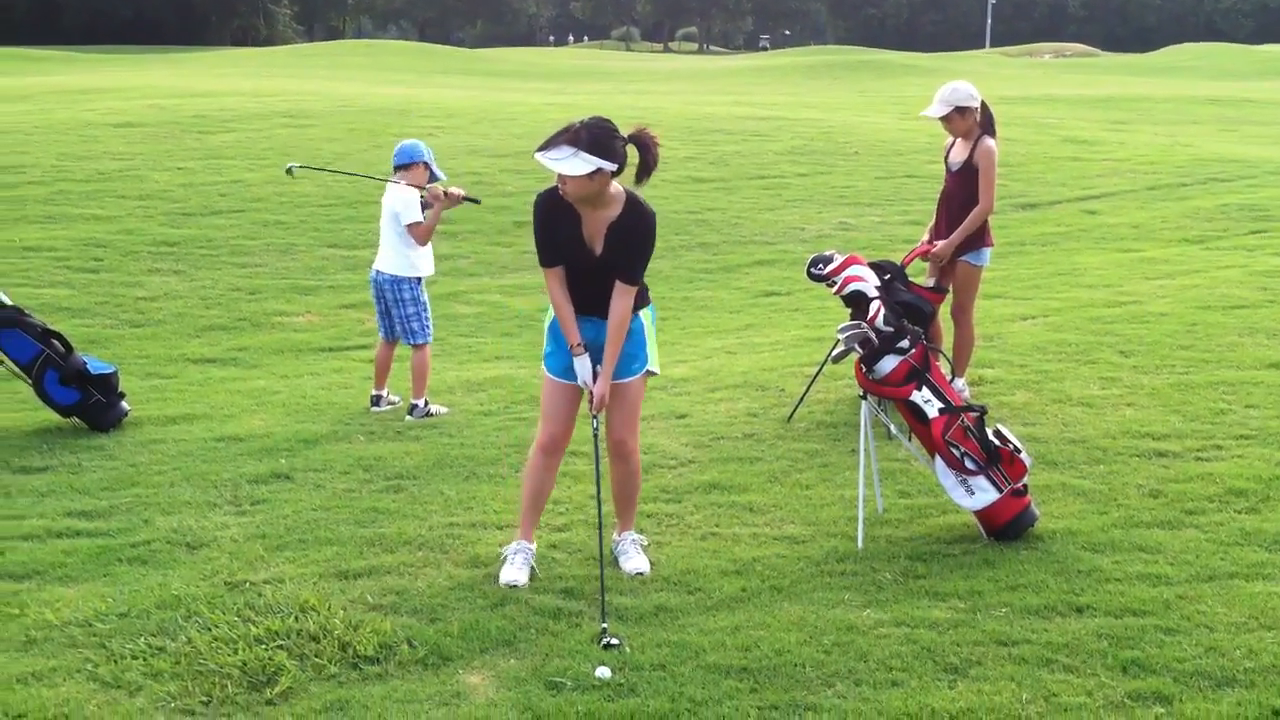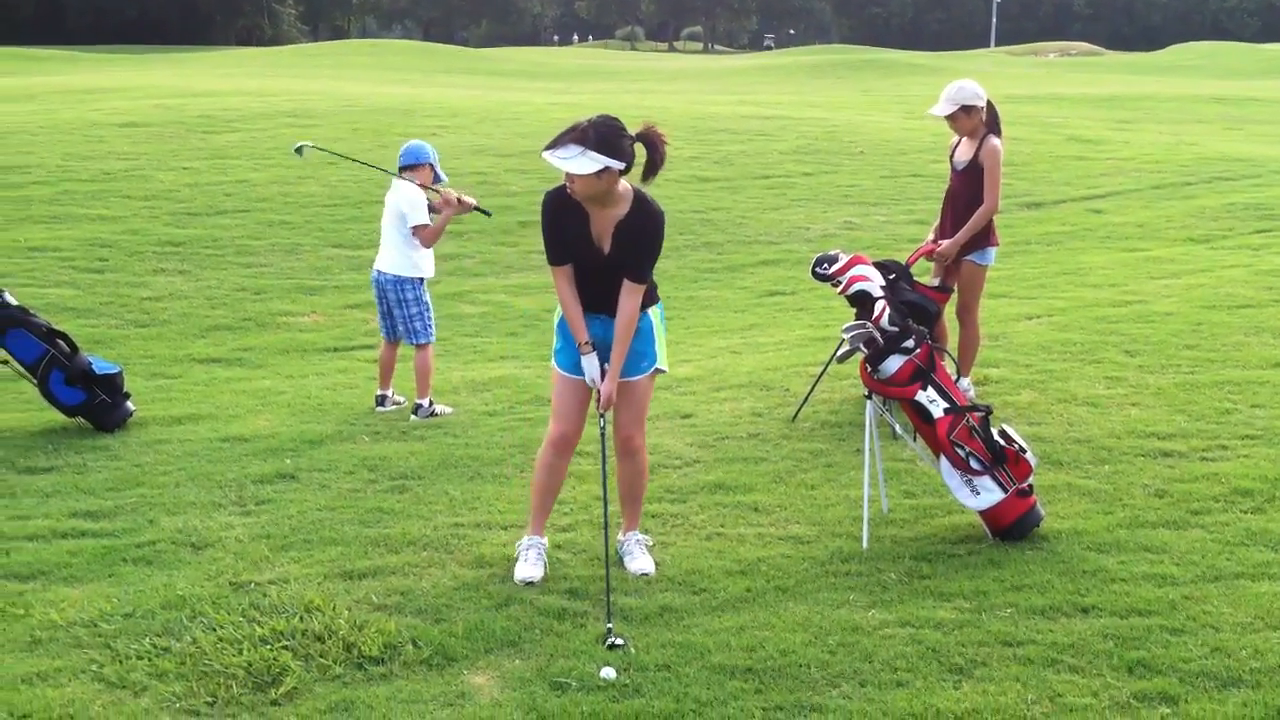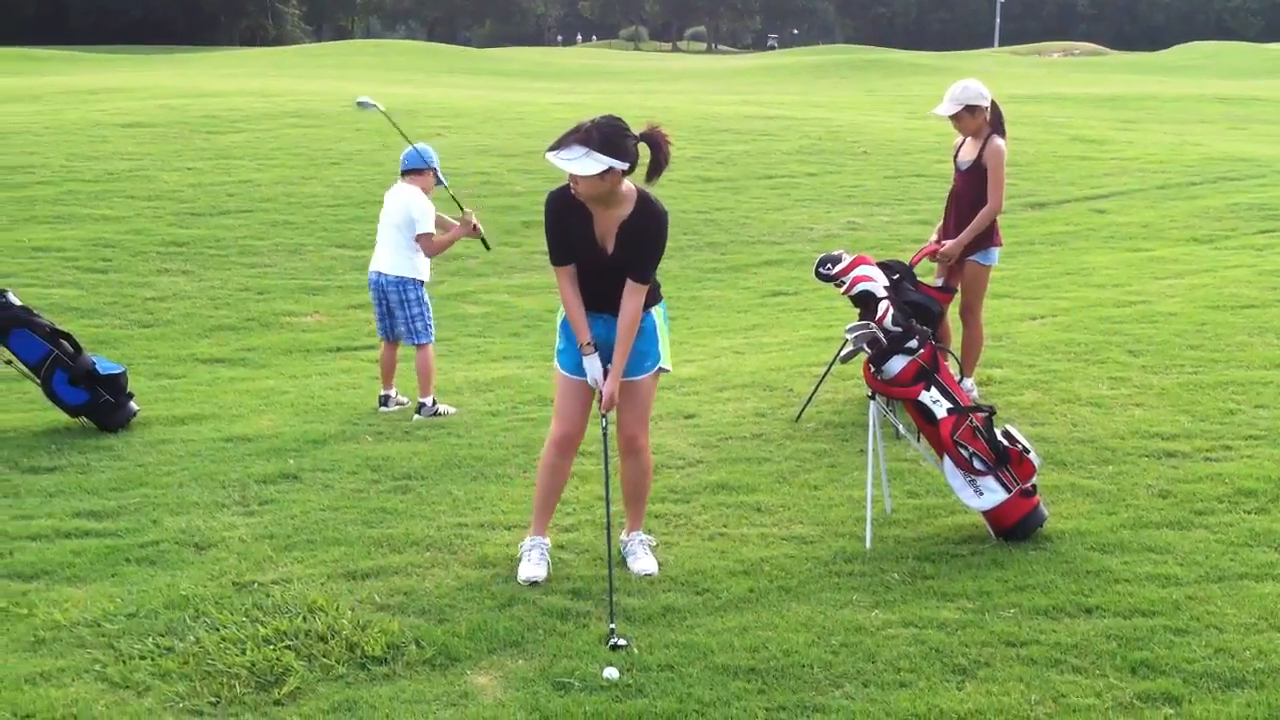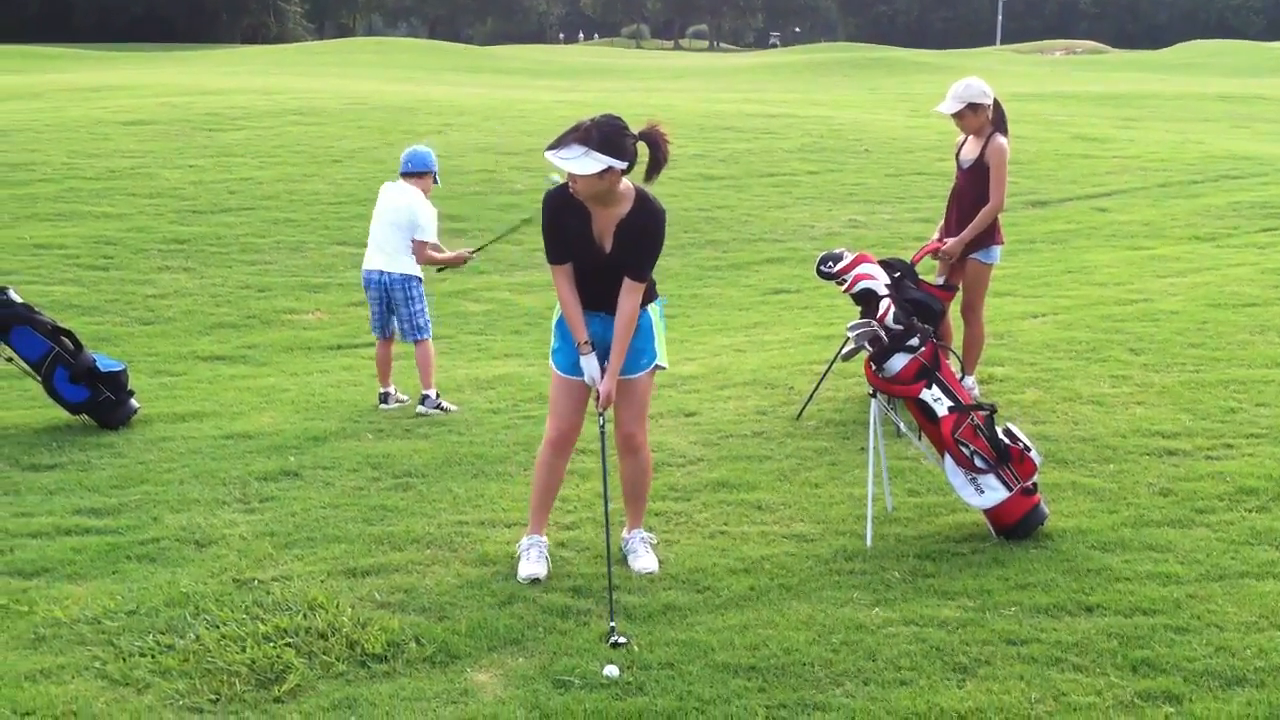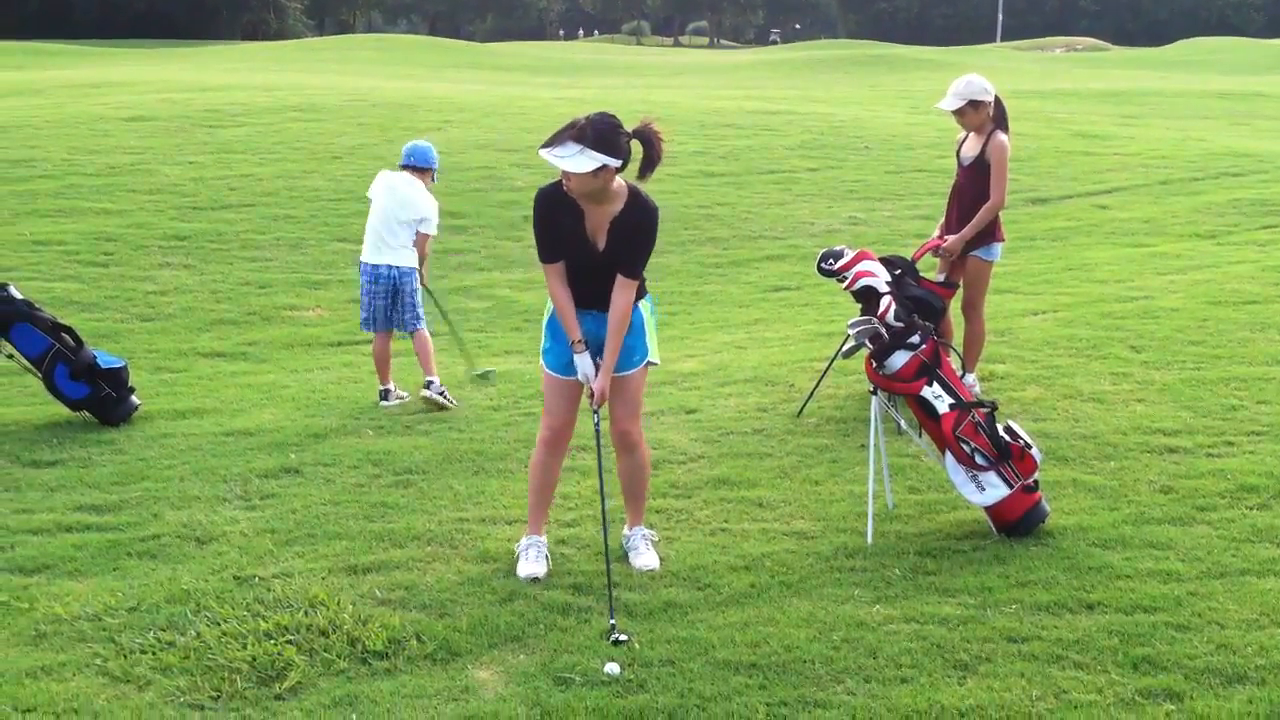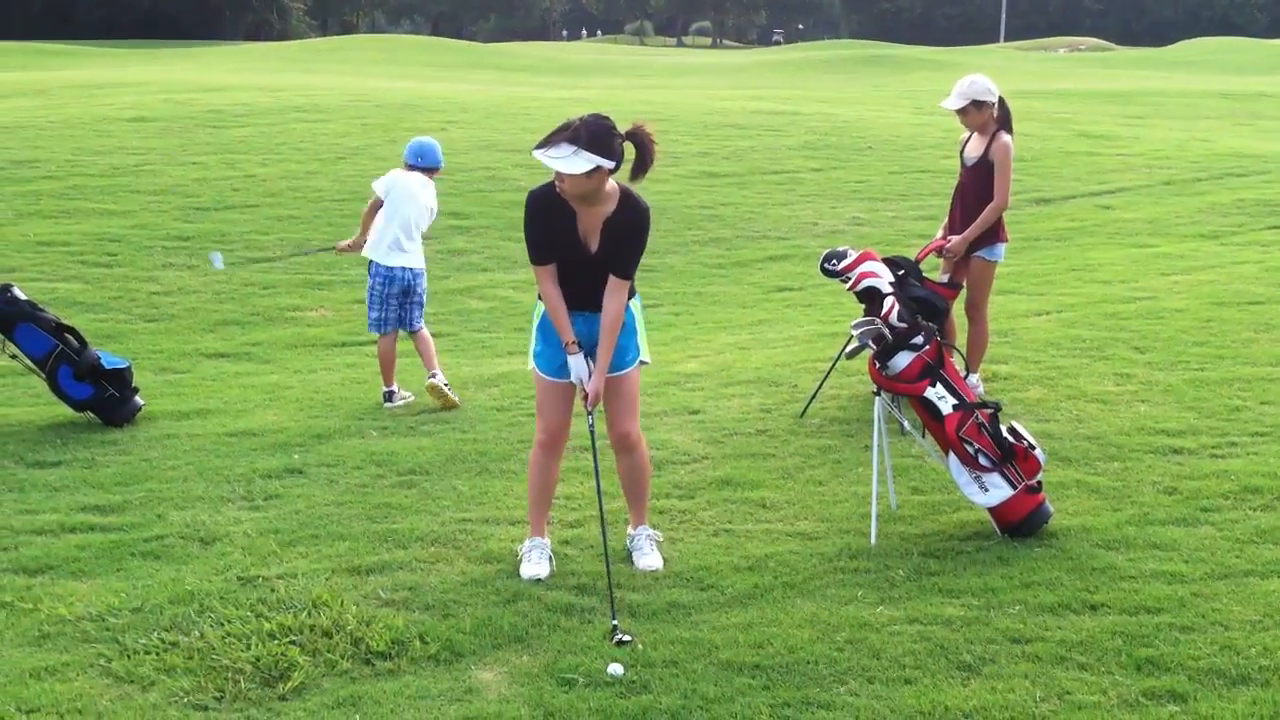
dt=0.1s
person 1, frame 1
left shoulder: (639, 217)
right shoulder: (549, 206)
left elbow: (623, 296)
right elbow: (556, 282)
left wrist: (606, 374)
right wrist: (578, 352)
left hip: (625, 328)
right hip: (569, 324)
left knee: (623, 442)
right knee: (550, 438)
left ankle: (626, 536)
right ankle: (522, 545)
person 1, frame 2
left shoulder: (647, 216)
right shoulder: (557, 204)
left elbow: (631, 296)
right elbow: (564, 280)
left wrist: (614, 373)
right wrist: (585, 349)
left hip: (634, 326)
right hip: (577, 323)
left knee: (629, 439)
right knee: (560, 436)
left ankle: (631, 536)
right ankle: (533, 539)
person 1, frame 3
left shoulder: (650, 216)
right shoulder: (560, 204)
left elbow: (633, 296)
right elbow: (566, 280)
left wrist: (616, 374)
right wrist: (588, 350)
left hip: (637, 326)
right hip: (581, 322)
left knee: (633, 439)
right knee: (563, 436)
left ankle: (634, 536)
right ankle: (536, 539)
person 1, frame 4
left shoulder: (648, 214)
right shoulder: (558, 203)
left elbow: (631, 293)
right elbow: (563, 280)
left wrist: (613, 372)
right wrist: (585, 349)
left hip: (633, 323)
right hip: (576, 322)
left knee: (632, 435)
right knee: (560, 434)
left ankle: (636, 533)
right ankle: (534, 538)
person 1, frame 5
left shoulder: (641, 211)
right shoulder: (550, 201)
left elbow: (623, 290)
right elbow: (555, 278)
left wrist: (607, 370)
right wrist: (579, 348)
left hip: (625, 321)
right hip: (568, 320)
left knee: (627, 433)
right knee: (553, 433)
left ankle: (636, 531)
right ankle: (533, 538)
person 1, frame 6
left shoulder: (633, 213)
right shoulder: (542, 203)
left elbow: (615, 291)
right elbow: (546, 280)
left wrist: (602, 369)
right wrist: (571, 349)
left hip: (615, 322)
right hip: (558, 322)
left knee: (626, 434)
right knee: (550, 435)
left ankle: (641, 531)
right ankle: (536, 540)
person 2, frame 1
left shoulder: (985, 148)
right shoulder: (951, 144)
left elbow: (986, 205)
left wrist: (952, 241)
right wrist: (930, 231)
left hip: (970, 242)
right hip: (944, 238)
left knee: (961, 312)
left ankle: (958, 382)
person 2, frame 2
left shoulder: (990, 147)
right shoulder: (956, 143)
left elbow: (990, 205)
left wrist: (957, 241)
right wrist: (936, 231)
left hip: (975, 242)
right hip: (949, 238)
left knee: (965, 312)
left ankle: (963, 381)
person 2, frame 3
left shoulder: (994, 147)
right shoulder: (960, 144)
left elbow: (994, 205)
left wrist: (961, 241)
right wrist: (939, 231)
left hip: (979, 242)
right hip: (953, 238)
left knee: (969, 312)
left ankle: (967, 382)
person 2, frame 4
left shoulder: (996, 145)
right shoulder: (963, 142)
left elbow: (996, 204)
left wrist: (962, 239)
right wrist: (941, 230)
left hip: (981, 240)
right hip: (954, 236)
left knee: (970, 310)
left ankle: (968, 380)
person 2, frame 5
left shoulder: (997, 143)
right shoulder: (963, 139)
left elbow: (997, 201)
left wrist: (963, 237)
right wrist: (942, 227)
left hip: (981, 238)
right hip: (955, 234)
left knee: (971, 307)
left ankle: (969, 377)
person 2, frame 6
left shoulder: (1000, 143)
right shoulder: (966, 139)
left elbow: (1000, 202)
left wrist: (967, 237)
right wrist: (945, 228)
left hip: (985, 238)
right hip: (959, 234)
left knee: (974, 308)
left ankle: (972, 378)
person 3, frame 1
left shoulder: (397, 190)
right shoulder: (407, 195)
left elbow: (429, 201)
right elbow: (421, 237)
left wrist: (449, 196)
right wrist: (439, 206)
left hip: (382, 274)
right hip: (403, 278)
left knee: (388, 339)
right knee: (420, 342)
left ankle: (379, 395)
right ankle: (418, 405)
person 3, frame 2
left shoulder: (398, 189)
right shoulder: (414, 196)
left elbow: (432, 206)
right elbow: (428, 238)
left wrist: (458, 203)
right wrist: (451, 211)
left hip: (382, 274)
right hip: (405, 279)
left knee: (391, 339)
right knee: (423, 342)
left ankle: (384, 395)
right ankle: (423, 405)
person 3, frame 3
left shoulder: (395, 193)
right shoulder: (420, 203)
right elbow: (430, 248)
left wrist: (460, 225)
right wrist: (460, 231)
left hip: (378, 275)
right hip: (405, 280)
left knee: (390, 340)
right knee: (423, 342)
left ankle: (387, 396)
right ankle: (426, 405)
person 3, frame 4
left shoulder: (388, 190)
right shoulder: (424, 208)
right elbow: (422, 255)
left wrist: (440, 250)
right wrist: (450, 258)
left hip: (373, 273)
right hip: (404, 276)
left knee: (384, 336)
right knee: (422, 337)
left ankle: (387, 393)
right ankle: (429, 398)
person 3, frame 5
left shoulder: (384, 179)
right shoulder: (427, 203)
right elbow: (420, 247)
right wrist: (421, 270)
left hip: (372, 267)
right hip: (405, 270)
left knee: (381, 332)
right knee: (418, 328)
left ankle: (387, 390)
right ankle: (432, 383)
person 3, frame 6
left shoulder: (397, 177)
right shoulder: (430, 196)
left elbow: (373, 207)
left wrist: (360, 238)
left hip: (386, 267)
right hip: (414, 268)
left knee: (386, 332)
right knee: (417, 326)
left ankle: (391, 391)
right ankle: (436, 375)
